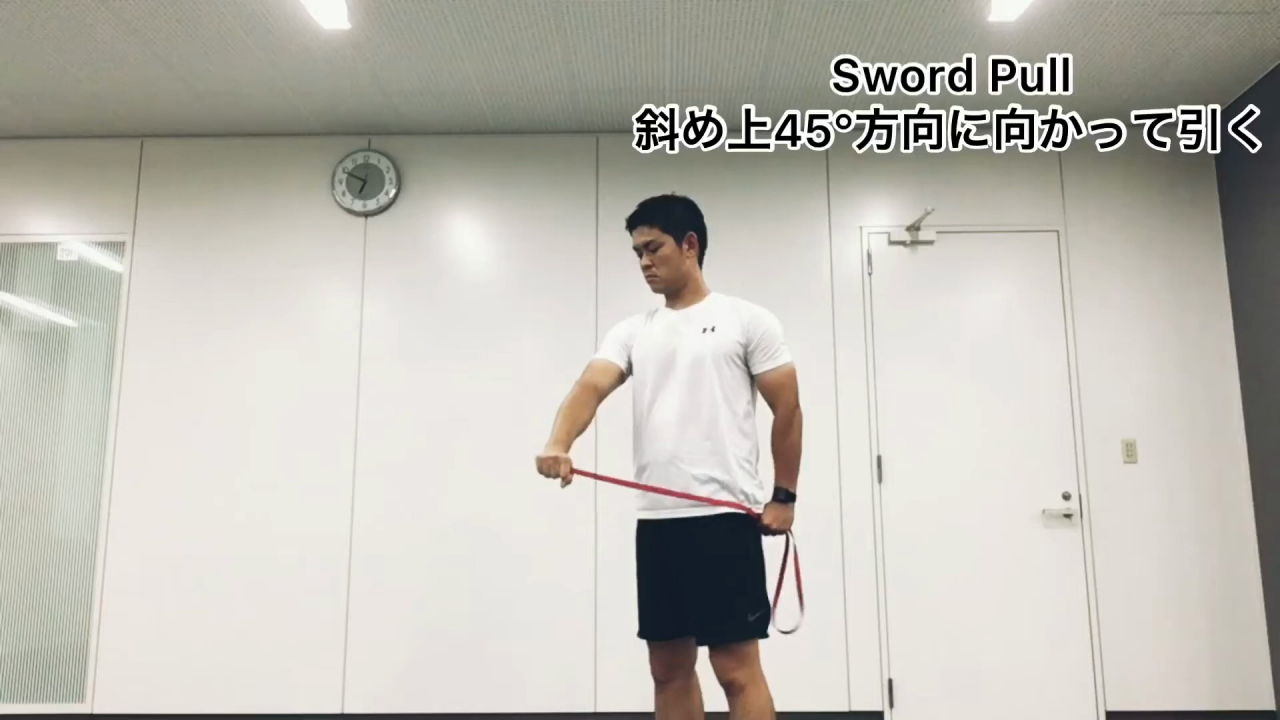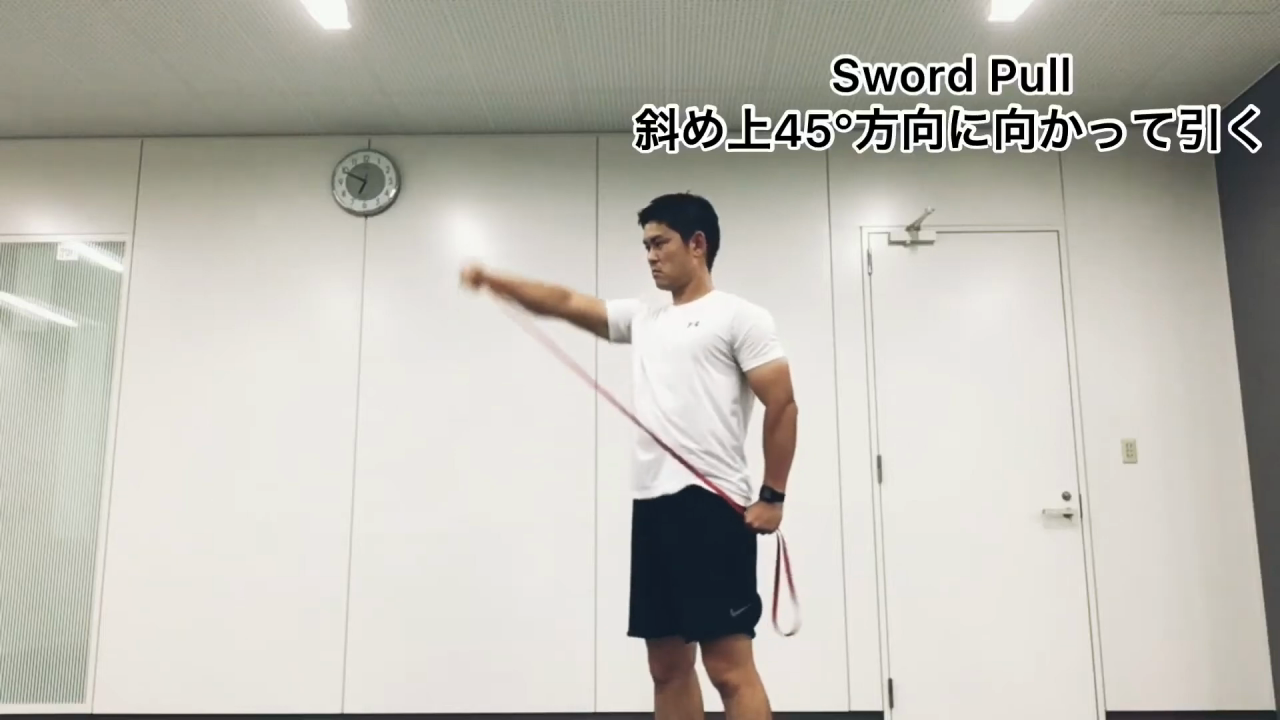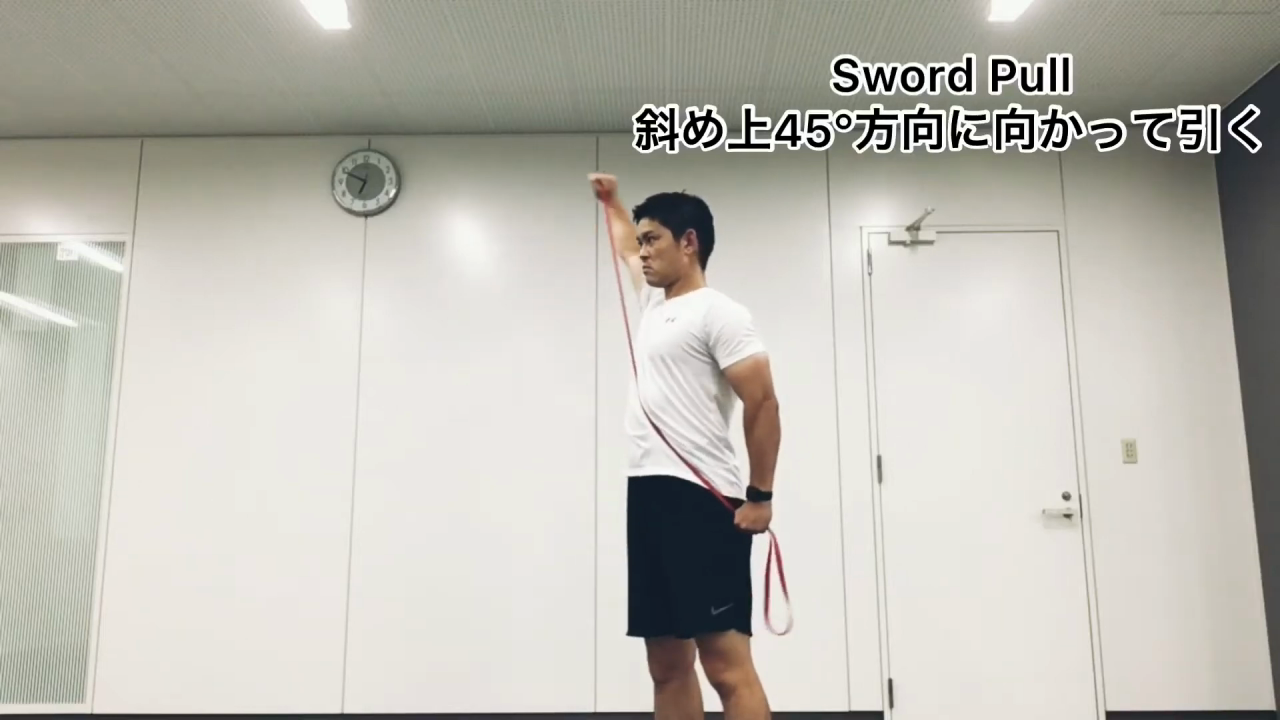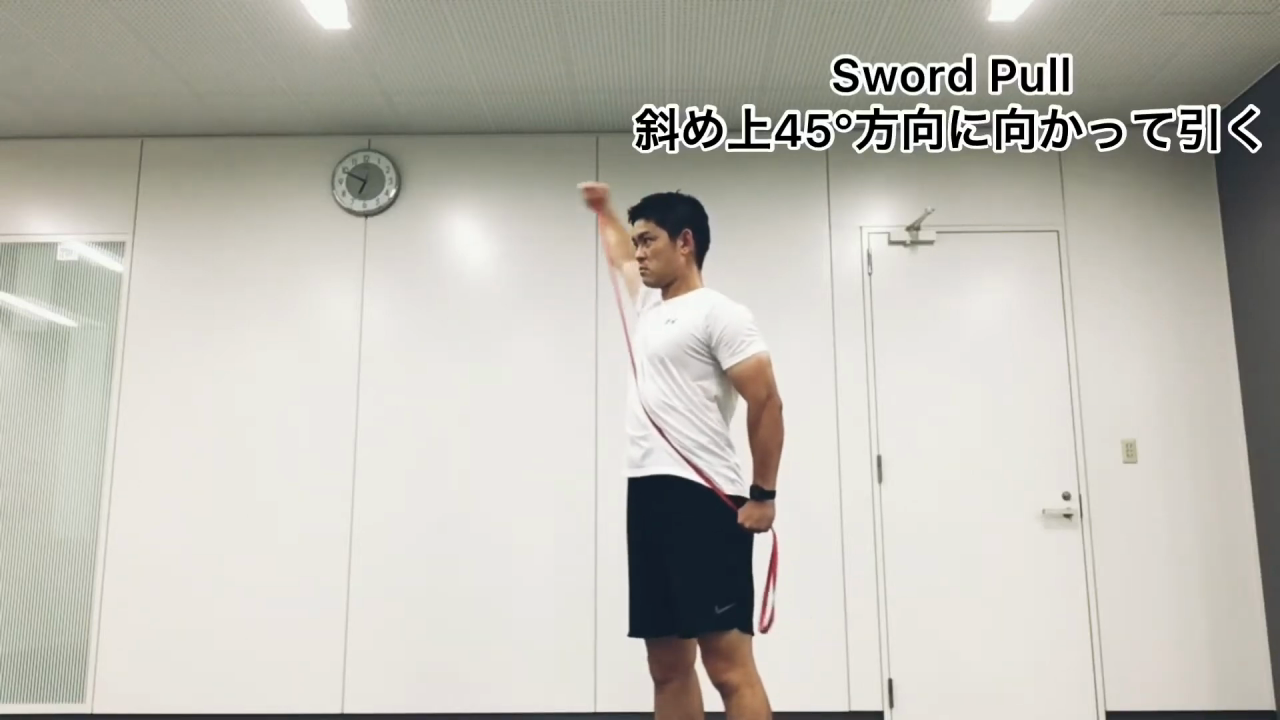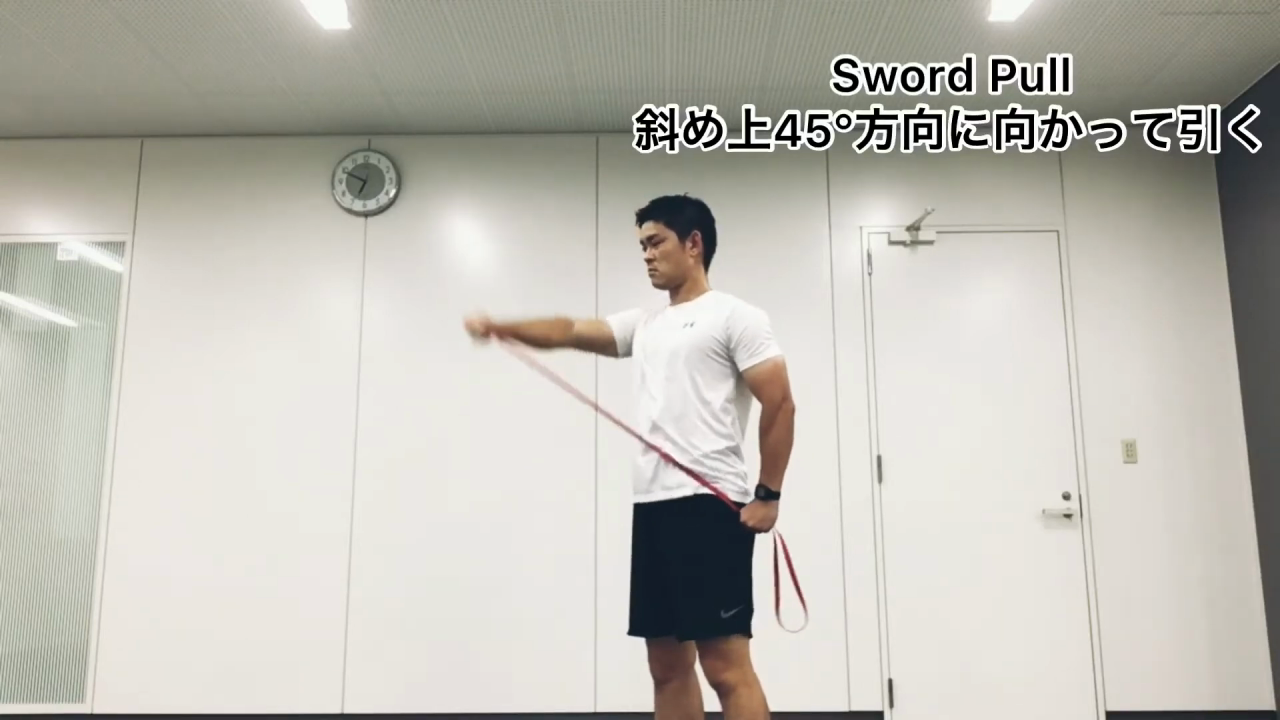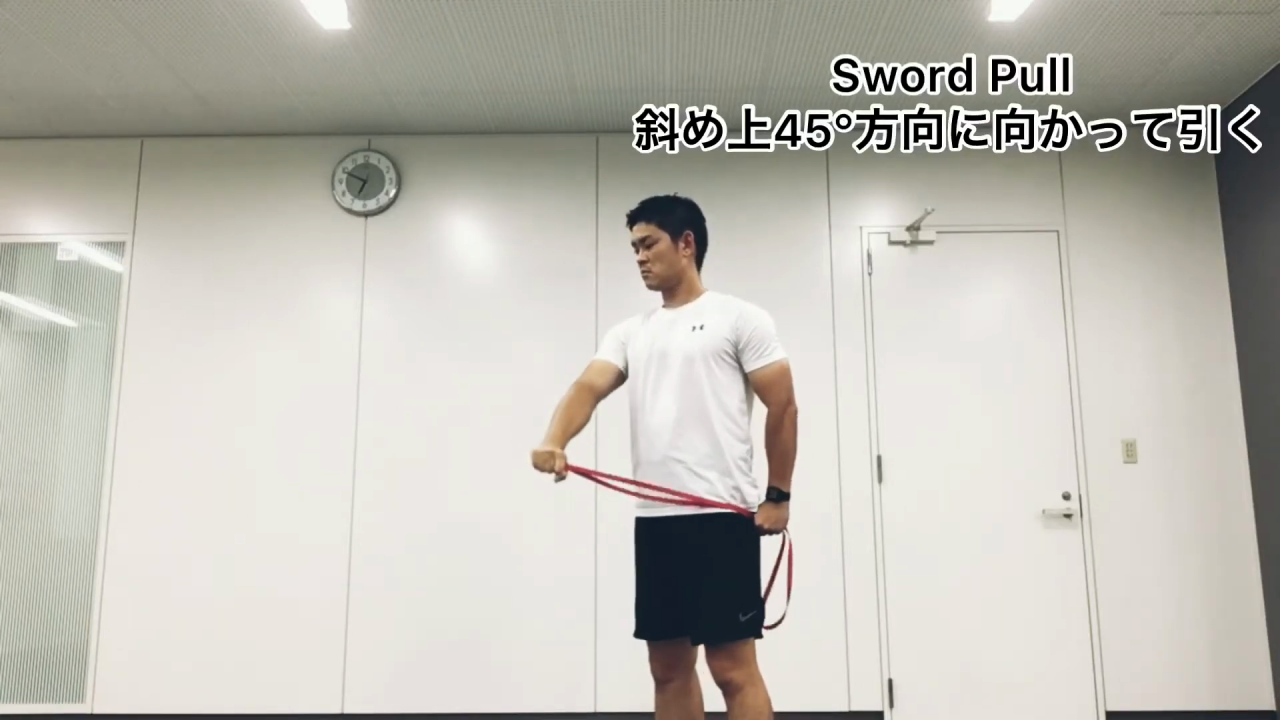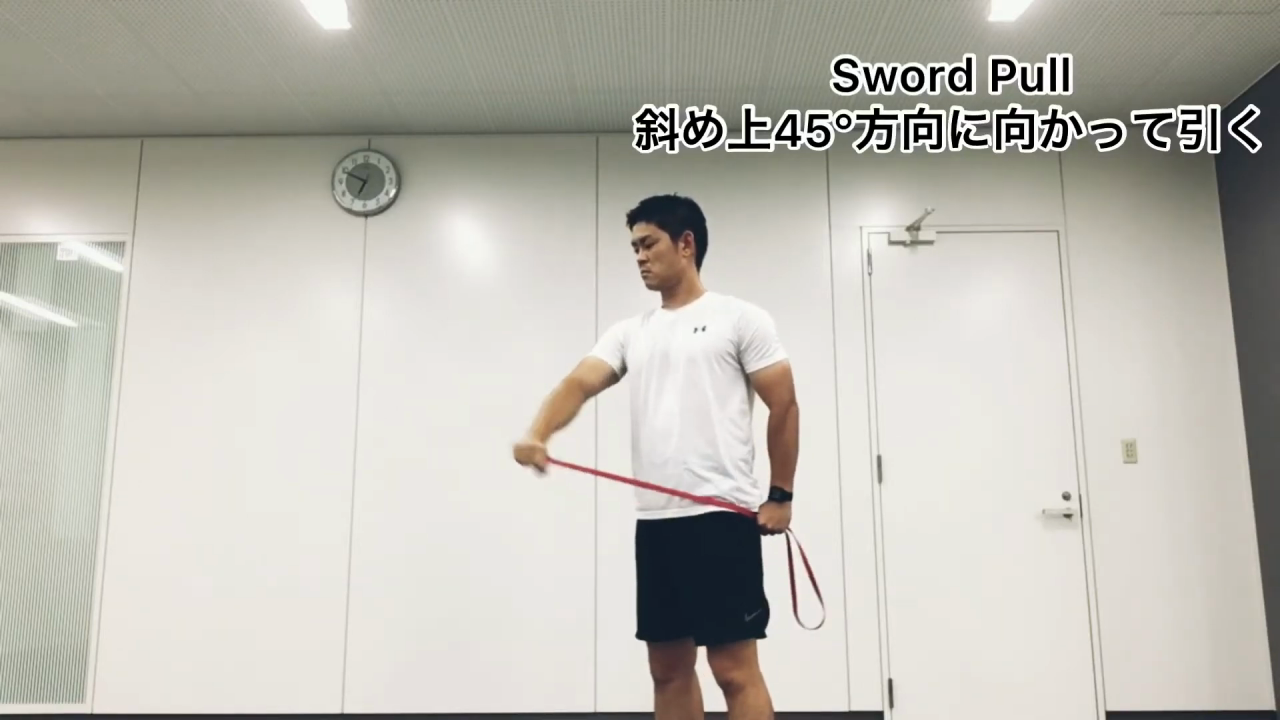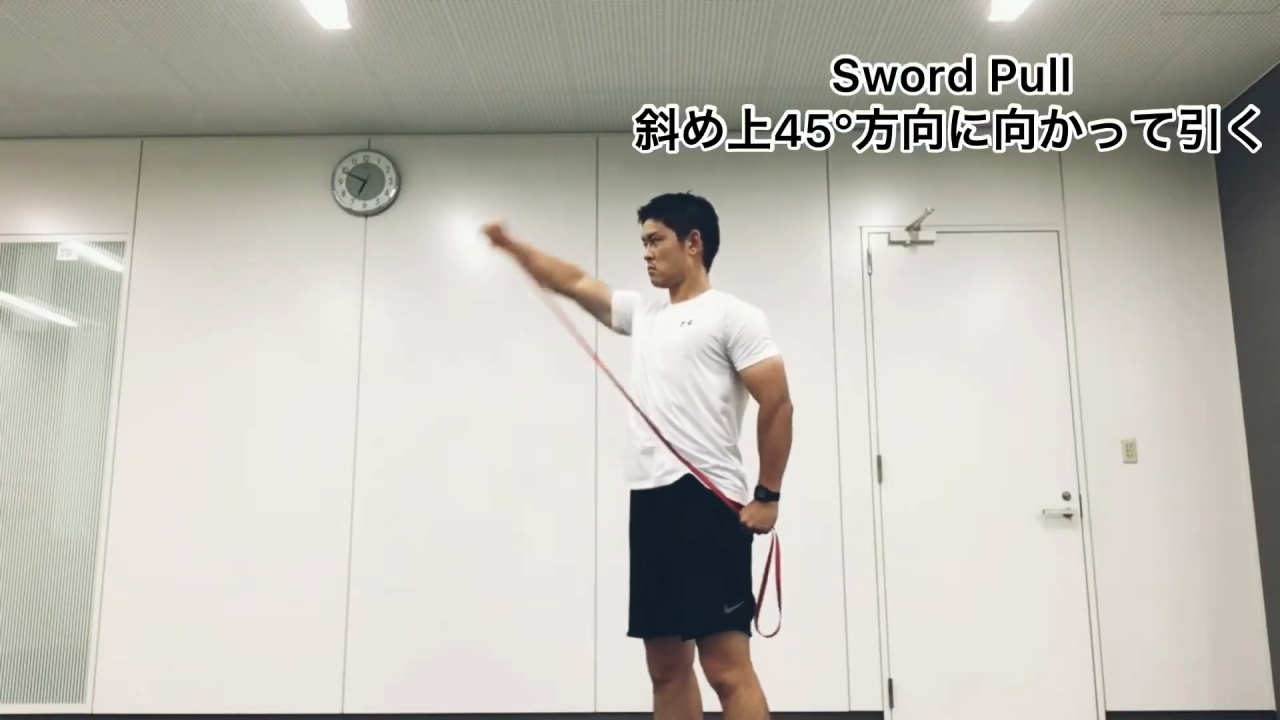
dt=0.5s
person 1, frame 1
left shoulder: (746, 320)
right shoulder: (632, 331)
left elbow: (788, 410)
right elbow: (590, 387)
left wrist: (783, 497)
right wrist: (559, 444)
left hip: (724, 518)
right hip: (657, 520)
left knee: (736, 668)
right knee: (669, 668)
person 1, frame 2
left shoulder: (739, 317)
right shoulder: (642, 319)
left elbow: (783, 406)
right elbow: (564, 303)
left wrist: (772, 496)
right wrist: (496, 281)
left hip: (712, 506)
right hip: (652, 505)
left knee: (729, 666)
right knee: (668, 666)
person 1, frame 3
left shoulder: (717, 313)
right shoulder: (655, 302)
left elbow: (762, 403)
right elbow: (627, 250)
left wrist: (759, 496)
right wrist: (611, 203)
left hip: (700, 501)
right hip: (649, 496)
left knee: (726, 663)
right knee: (668, 664)
person 1, frame 4
left shoulder: (717, 313)
right shoulder: (652, 304)
left elbow: (766, 403)
right elbow: (620, 258)
left wrist: (762, 494)
right wrist: (603, 210)
left hip: (702, 501)
right hip: (649, 497)
left knee: (727, 662)
right knee: (668, 664)
person 1, frame 5
left shoulder: (735, 317)
right shoulder: (645, 322)
left elbow: (780, 405)
right elbow: (572, 330)
left wrist: (768, 494)
right wrist: (501, 326)
left hip: (709, 508)
right hip: (652, 507)
left knee: (726, 665)
right knee: (668, 664)
person 1, frame 6
left shoulder: (739, 318)
right shoulder: (630, 332)
left elbow: (783, 407)
right elbow: (588, 388)
left wrist: (777, 496)
right wrist: (554, 442)
left hip: (721, 517)
right hip: (654, 519)
left knee: (732, 667)
right knee: (669, 666)
person 1, frame 7
left shoulder: (739, 319)
right shoulder: (631, 332)
left elbow: (785, 406)
right elbow: (578, 385)
left wrist: (780, 496)
right wrist: (537, 433)
left hip: (721, 515)
right hip: (655, 519)
left knee: (735, 669)
right knee: (669, 667)
person 1, frame 8
left shoulder: (732, 316)
right shoulder: (641, 314)
left elbow: (778, 405)
right elbow: (573, 282)
left wrist: (767, 495)
right wrist: (511, 245)
left hip: (707, 505)
right hip: (649, 502)
left knee: (727, 665)
right knee: (667, 664)
